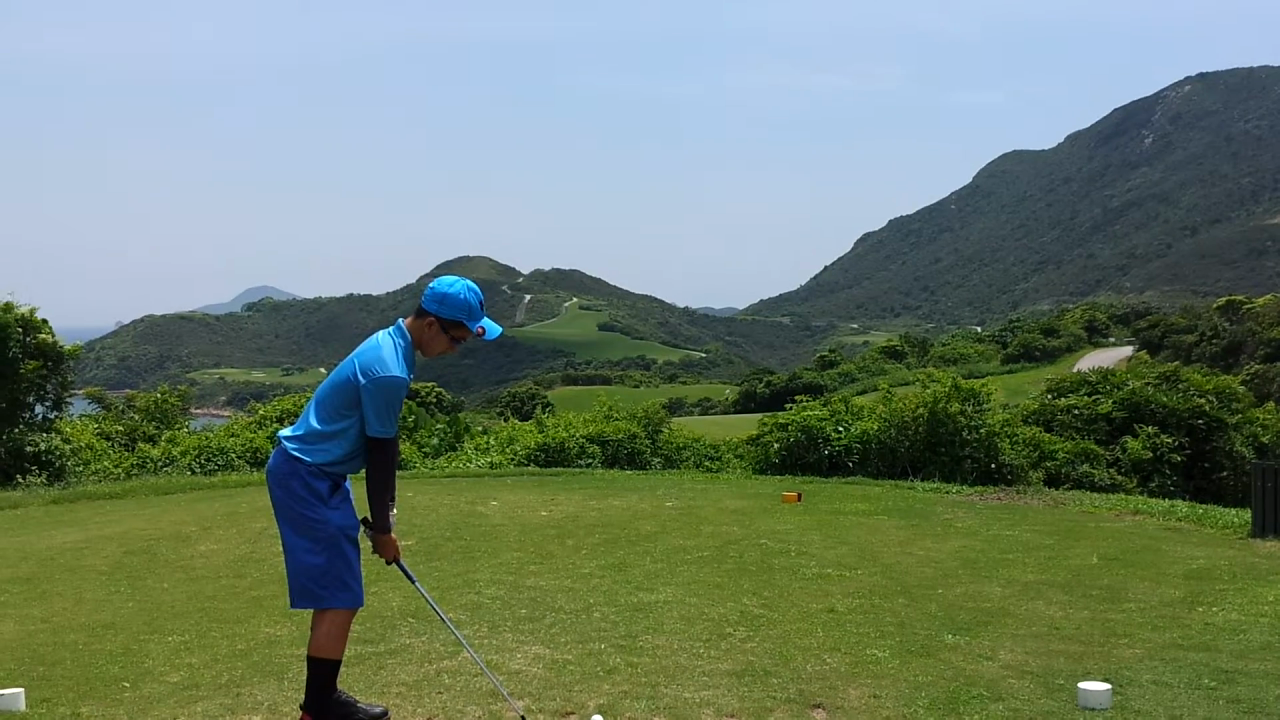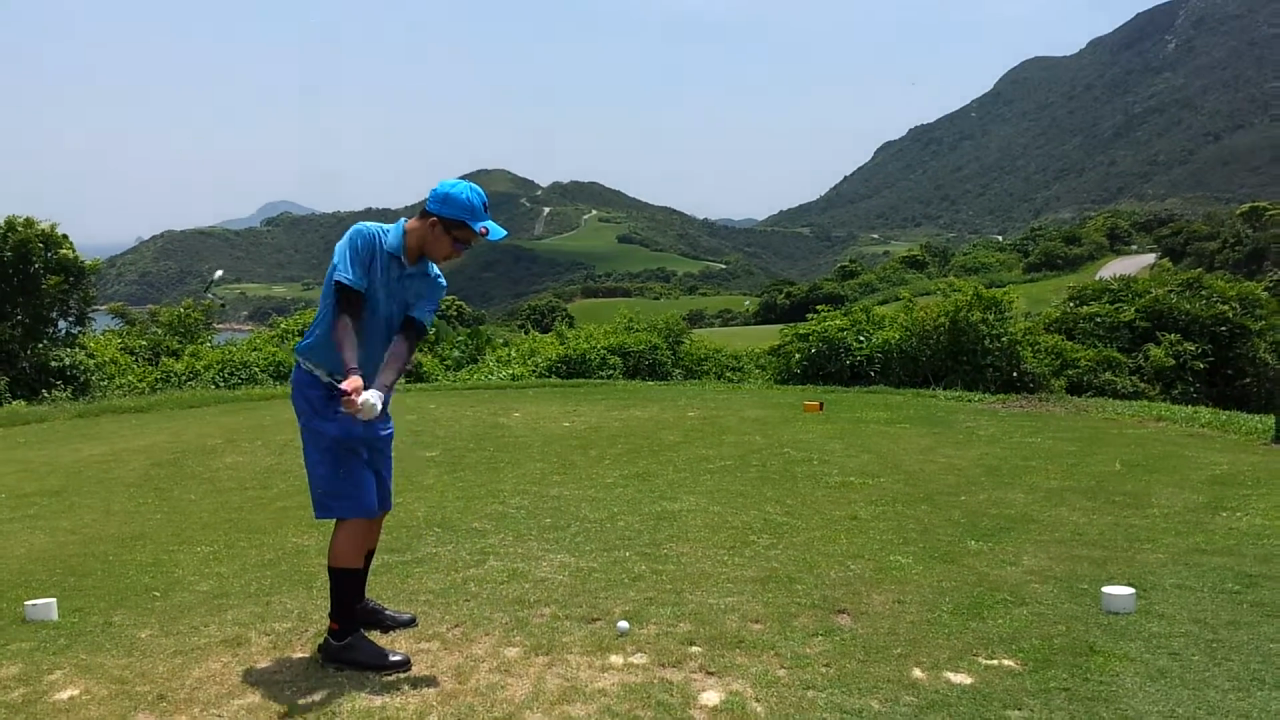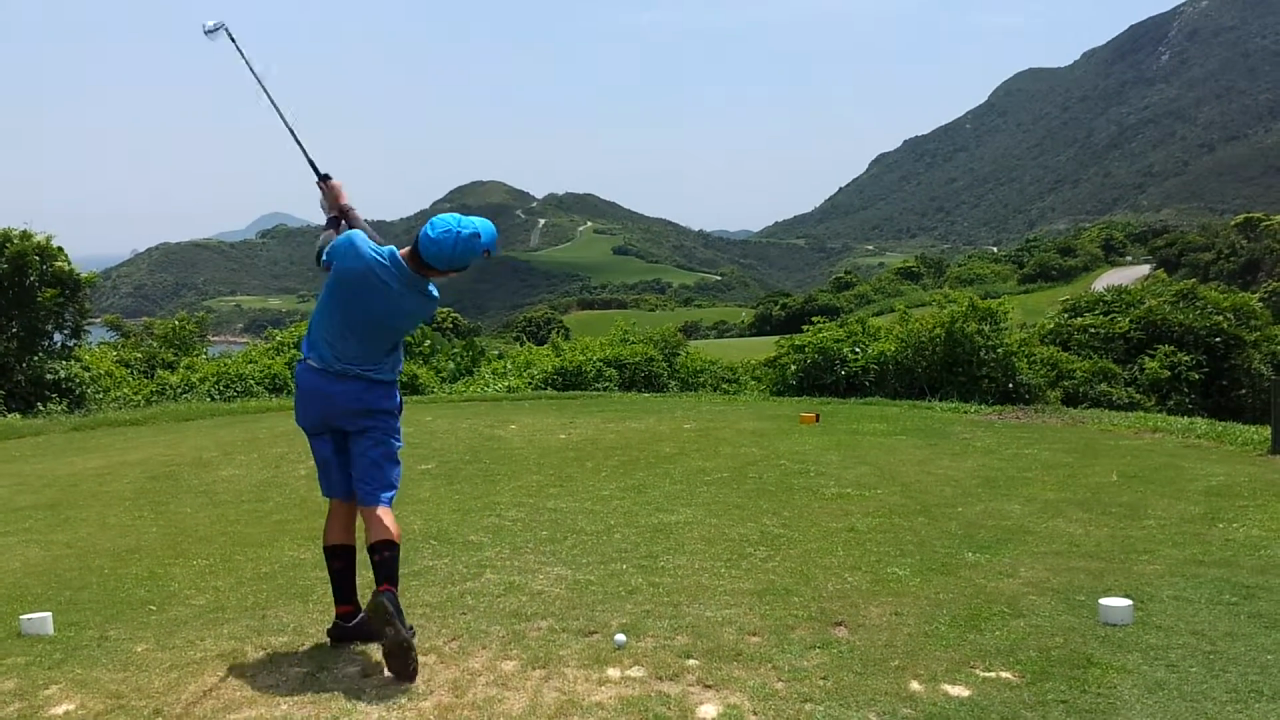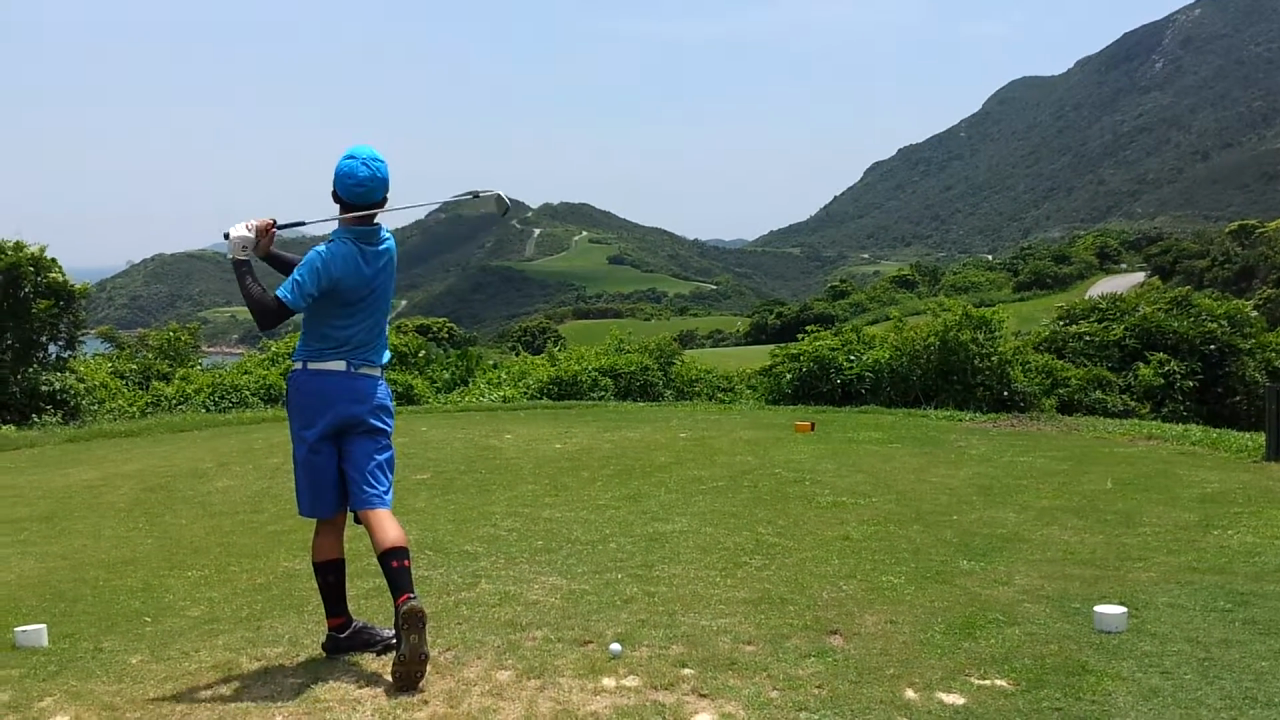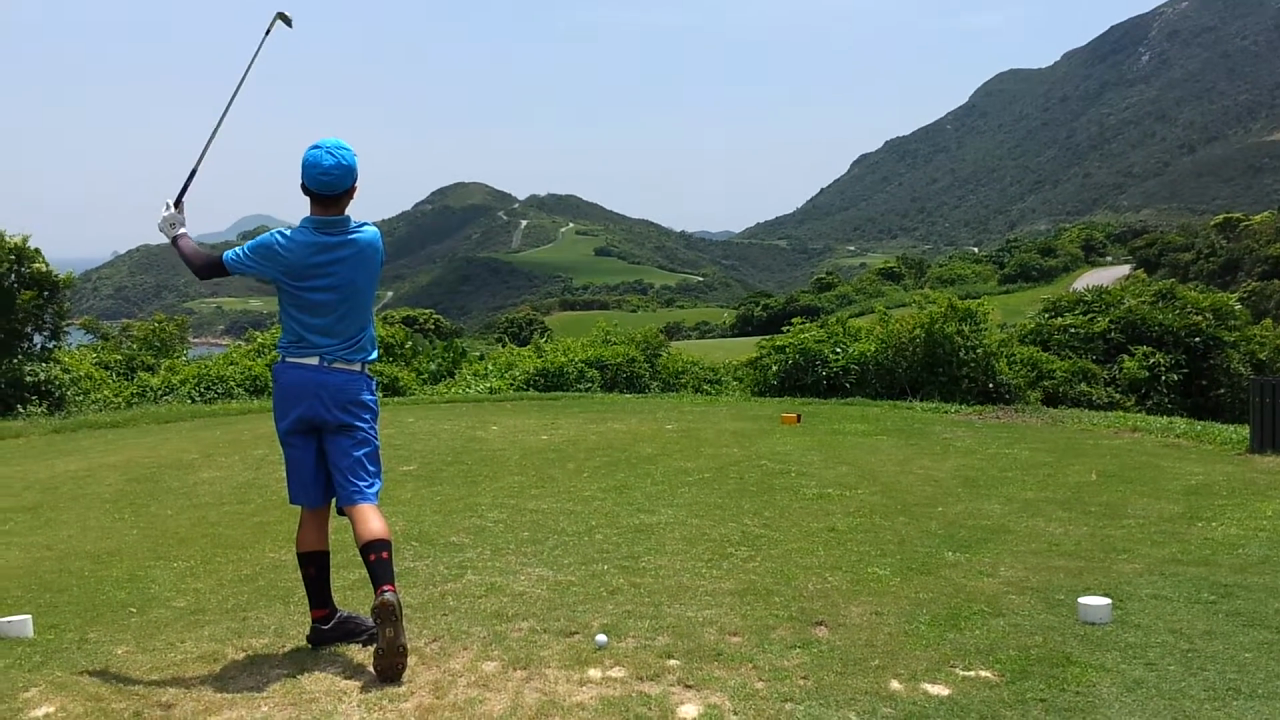
dt=1s
person 1, frame 1
left shoulder: (391, 343)
right shoulder: (389, 371)
left elbow: (384, 447)
right elbow: (378, 455)
left wrist: (386, 510)
right wrist: (381, 529)
left hip: (314, 471)
right hip: (306, 477)
left knee: (335, 594)
right knee: (339, 599)
person 1, frame 2
left shoulder: (431, 282)
right shoulder: (364, 239)
left elbow: (405, 341)
right elbow: (344, 314)
left wrist: (378, 391)
right wrist: (351, 375)
left hip: (367, 393)
right hip: (324, 387)
left knee: (375, 506)
right knee: (355, 507)
left ankle: (354, 604)
right ankle: (341, 635)
person 1, frame 3
left shoulder: (353, 250)
right shoulder: (422, 301)
left elbow: (325, 256)
left wrist: (336, 214)
right wrist: (344, 210)
left hip: (315, 387)
right hip: (370, 398)
left knee: (342, 498)
right knee: (375, 502)
left ankle: (347, 615)
right ankle: (385, 601)
person 1, frame 4
left shoulder: (329, 255)
right shoulder: (386, 247)
left elbow: (267, 315)
left wrist: (242, 258)
right wrist: (268, 251)
left hip: (317, 388)
right hip: (367, 388)
left knee: (328, 514)
right knee: (374, 504)
left ankle: (340, 627)
right ankle: (406, 602)
person 1, frame 5
left shoulder: (283, 246)
right shoulder: (372, 241)
left elbow: (206, 266)
left wrist: (176, 232)
left hip: (296, 382)
right hip: (350, 384)
left knee: (313, 504)
right knee: (361, 498)
left ankle: (323, 617)
right ankle: (386, 595)
